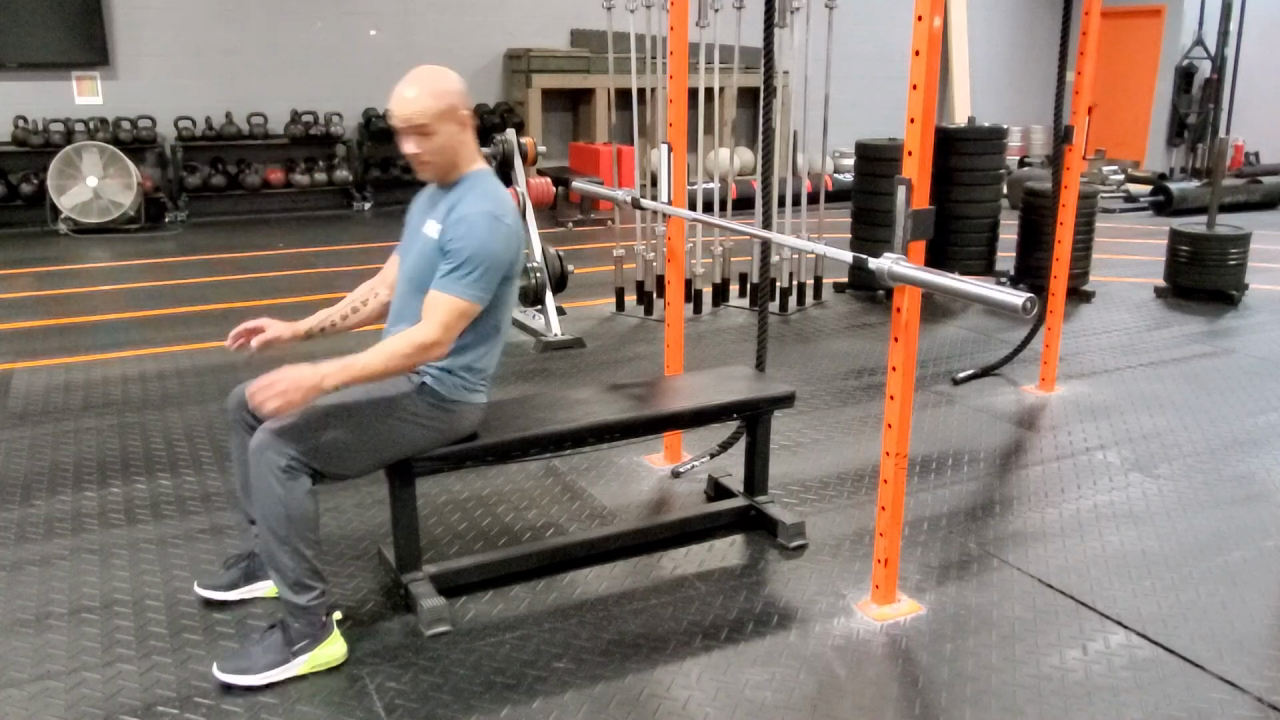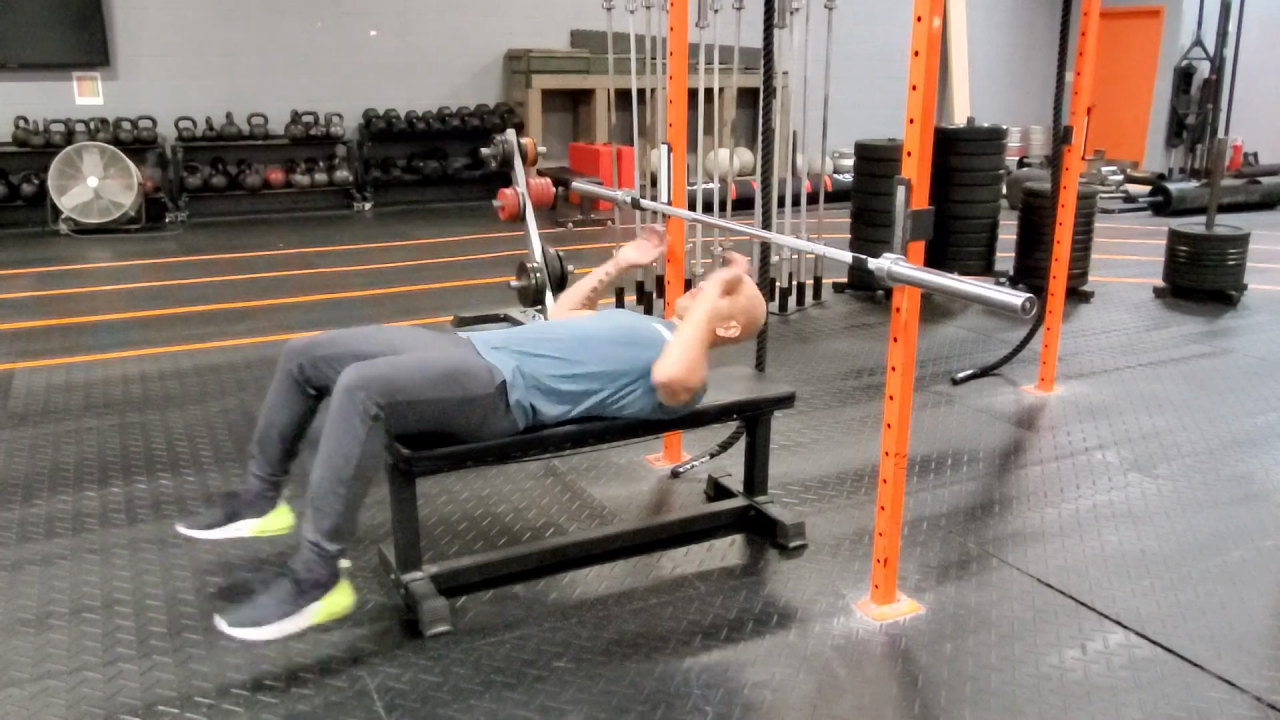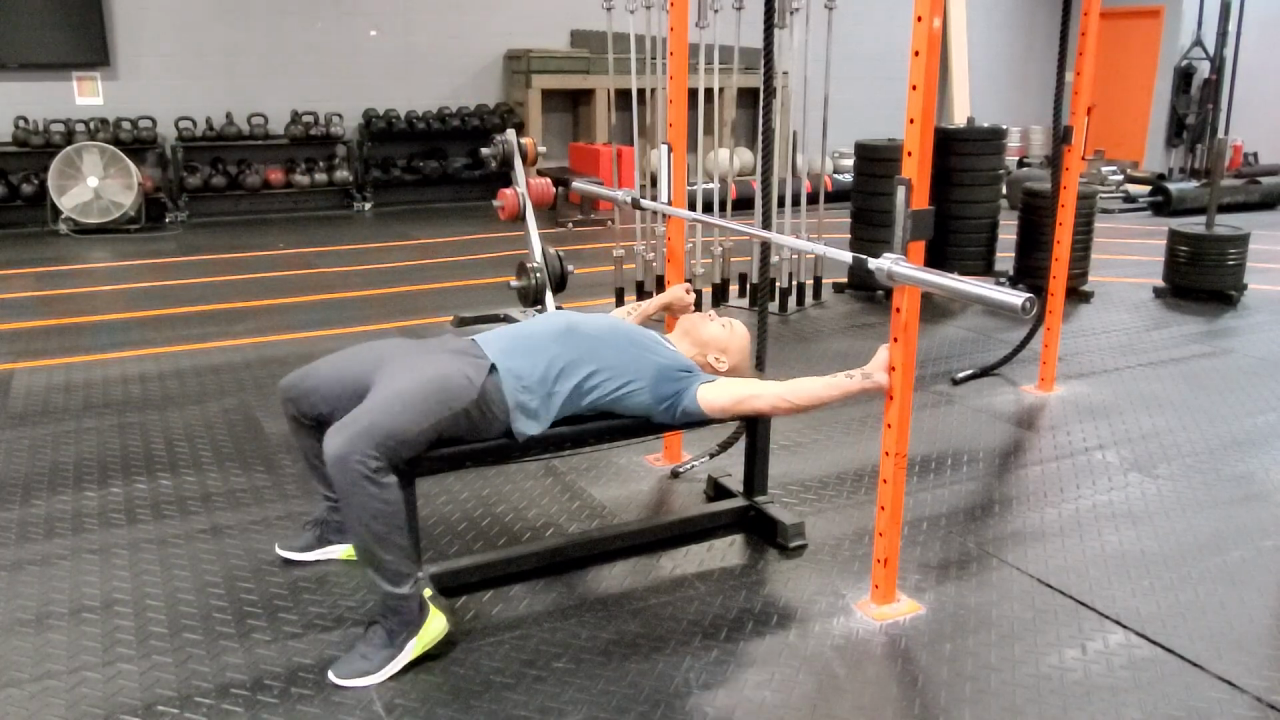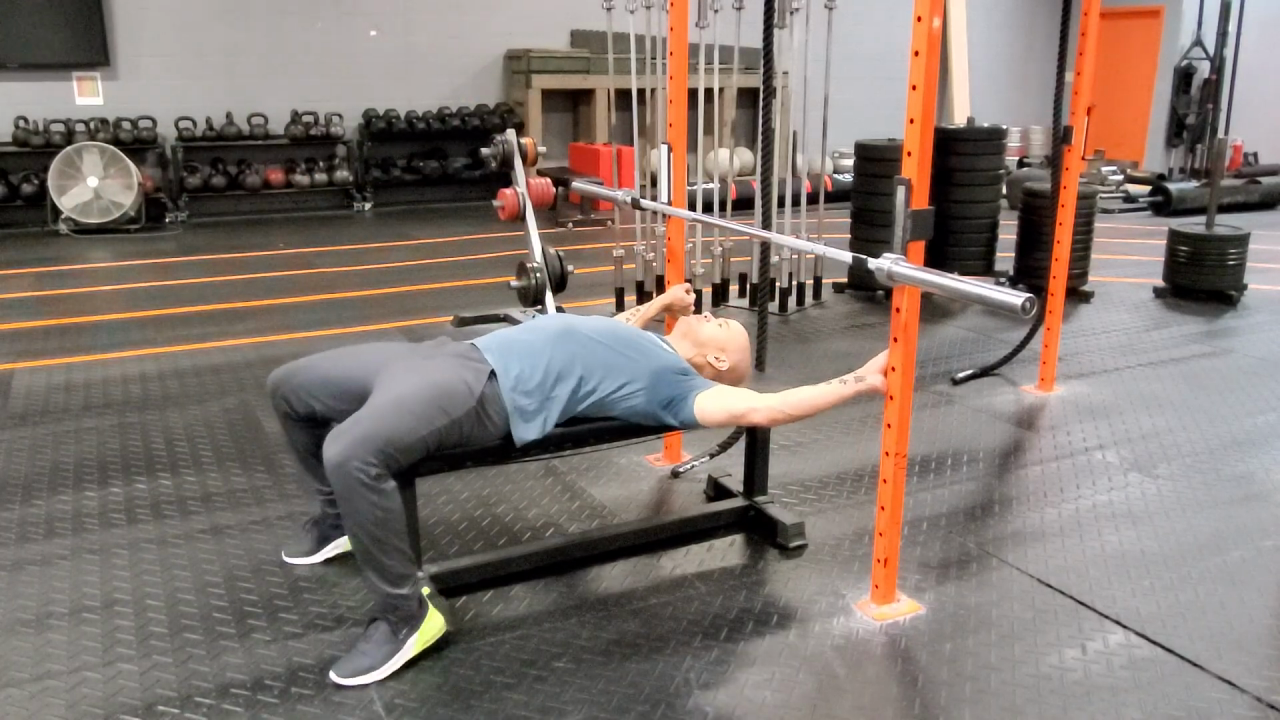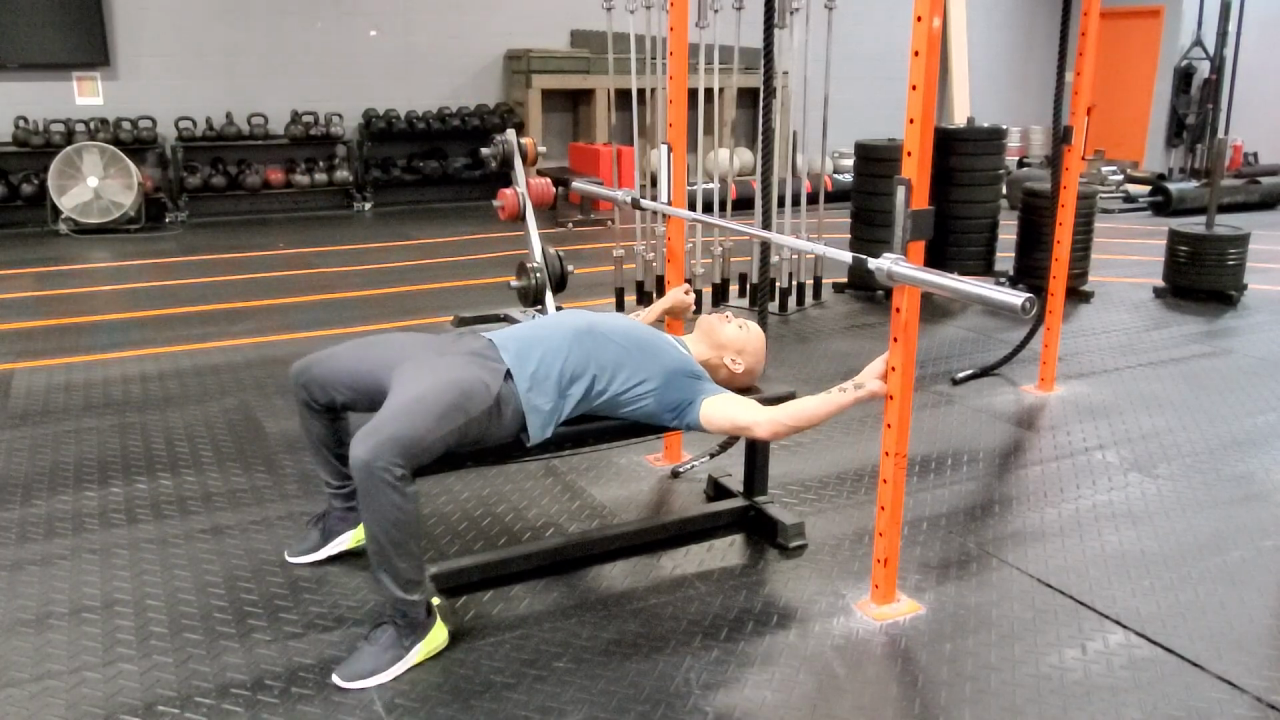
dt=1s
person 1, frame 1
left shoulder: (483, 217)
right shoulder: (433, 197)
left elbow: (432, 341)
right elbow: (384, 293)
left wrist: (318, 379)
right wrist: (299, 328)
left hip: (436, 395)
right hip: (393, 366)
left knee: (276, 445)
right knee: (248, 404)
left ankle: (308, 628)
right ankle: (268, 551)
person 1, frame 2
left shoulder: (681, 378)
right shoulder: (643, 329)
left elbow: (670, 378)
right elbow: (561, 314)
left wrist: (717, 290)
right wrist: (619, 263)
left hip: (501, 392)
right hip: (474, 349)
left knee: (359, 390)
right knee: (307, 361)
left ankle: (318, 578)
right ankle: (262, 499)
person 1, frame 3
left shoulder: (678, 380)
right shoulder: (651, 345)
left elbow: (768, 397)
left wrist: (868, 377)
right wrist: (663, 298)
left hip: (487, 388)
left knee: (350, 449)
right knee: (300, 395)
left ankle: (406, 614)
right ankle: (348, 521)
person 1, frame 4
left shoulder: (676, 385)
right shoulder: (648, 346)
left elbow: (761, 408)
left wrist: (864, 379)
right wrist: (663, 302)
left hip: (487, 393)
right hip: (454, 353)
left knee: (353, 451)
right knee: (290, 388)
left ankle: (406, 612)
right ankle: (340, 516)
person 1, frame 5
left shoulder: (689, 387)
right shoulder: (662, 344)
left elbow: (765, 422)
left wrist: (862, 387)
right wrist: (667, 303)
left hip: (500, 389)
left knee: (377, 456)
right knee: (312, 379)
left ankle: (413, 621)
right ankle: (348, 513)
